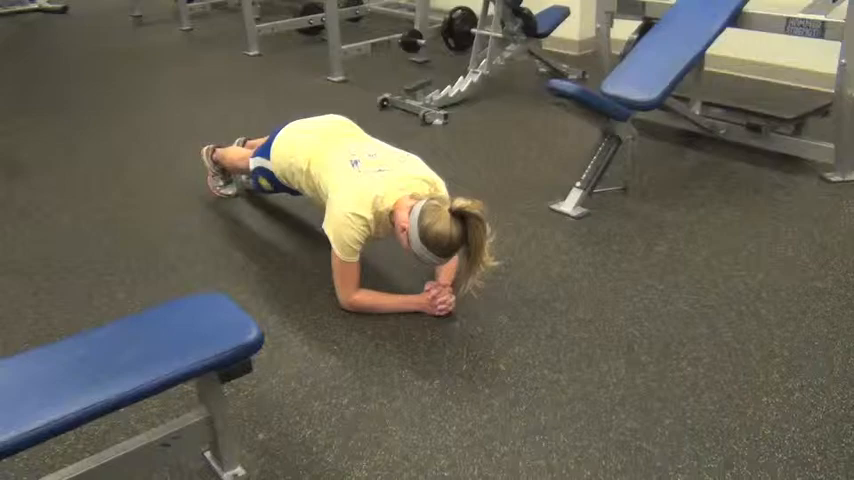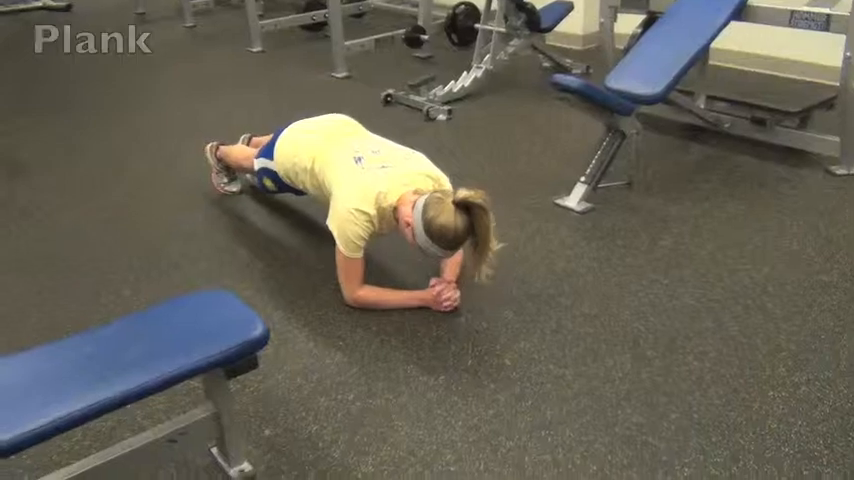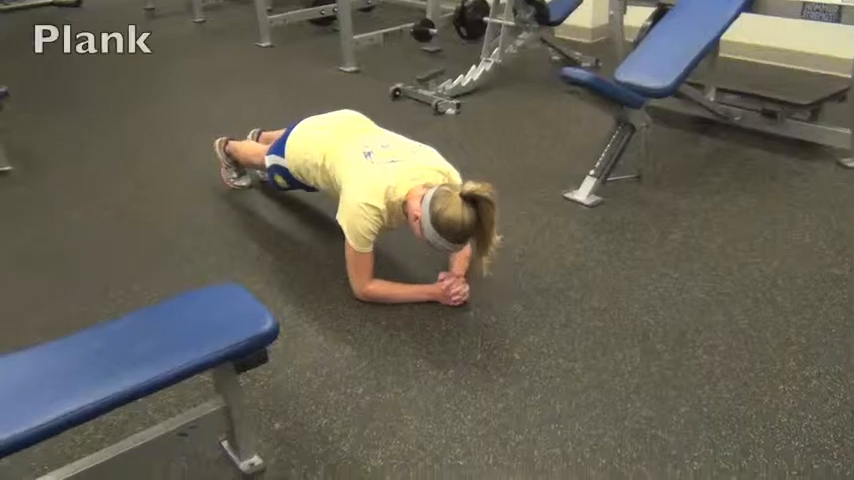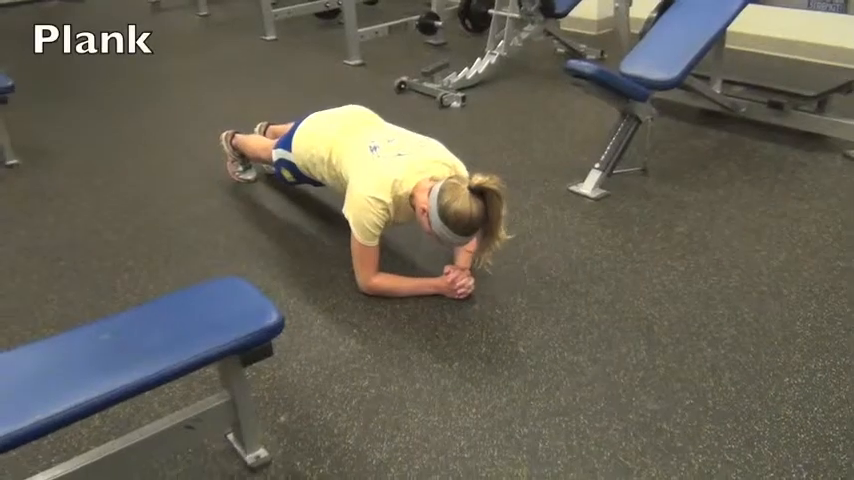
dt=0.2s
person 1, frame 1
left shoulder: (432, 189)
right shoulder: (354, 214)
left elbow: (449, 250)
right elbow: (349, 297)
left wrist: (443, 286)
right wrist: (421, 303)
left hip: (334, 131)
right hip: (289, 150)
right knee: (252, 165)
left ankle: (247, 145)
right ankle: (215, 157)
person 1, frame 2
left shoulder: (437, 185)
right shoulder: (358, 209)
left elbow: (453, 247)
right elbow: (353, 294)
left wrist: (448, 281)
right wrist: (425, 298)
left hip: (336, 130)
right hip: (292, 150)
right knee: (256, 165)
left ankle: (251, 142)
right ankle: (219, 154)
person 1, frame 3
left shoulder: (447, 179)
right shoulder: (367, 204)
left elbow: (462, 241)
right elbow: (363, 288)
left wrist: (457, 276)
right wrist: (435, 292)
left hip: (347, 126)
right hip: (304, 147)
right knee: (267, 160)
left ankle: (262, 137)
right ankle: (229, 149)
person 1, frame 4
left shoulder: (454, 173)
right shoulder: (373, 197)
left elbow: (468, 231)
right elbow: (368, 281)
left wrist: (462, 269)
right wrist: (439, 286)
left hip: (354, 121)
right hip: (310, 142)
right knee: (274, 153)
left ankle: (268, 130)
right ankle: (235, 142)
